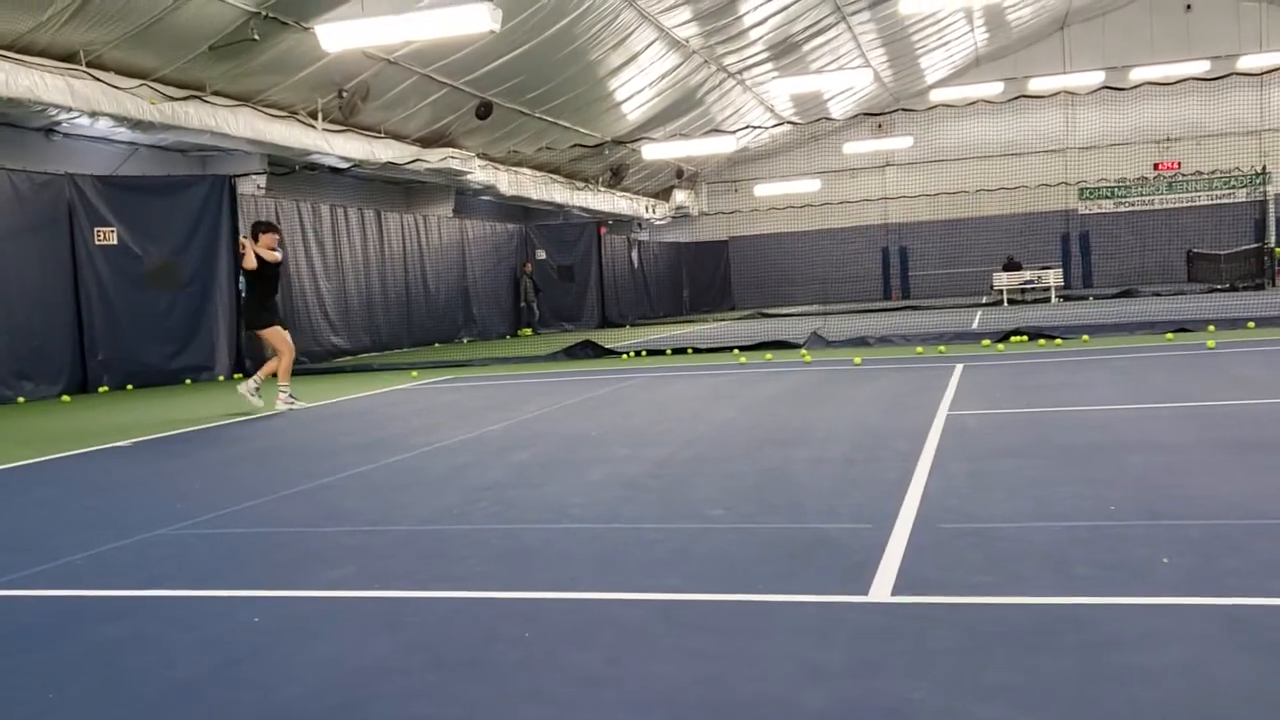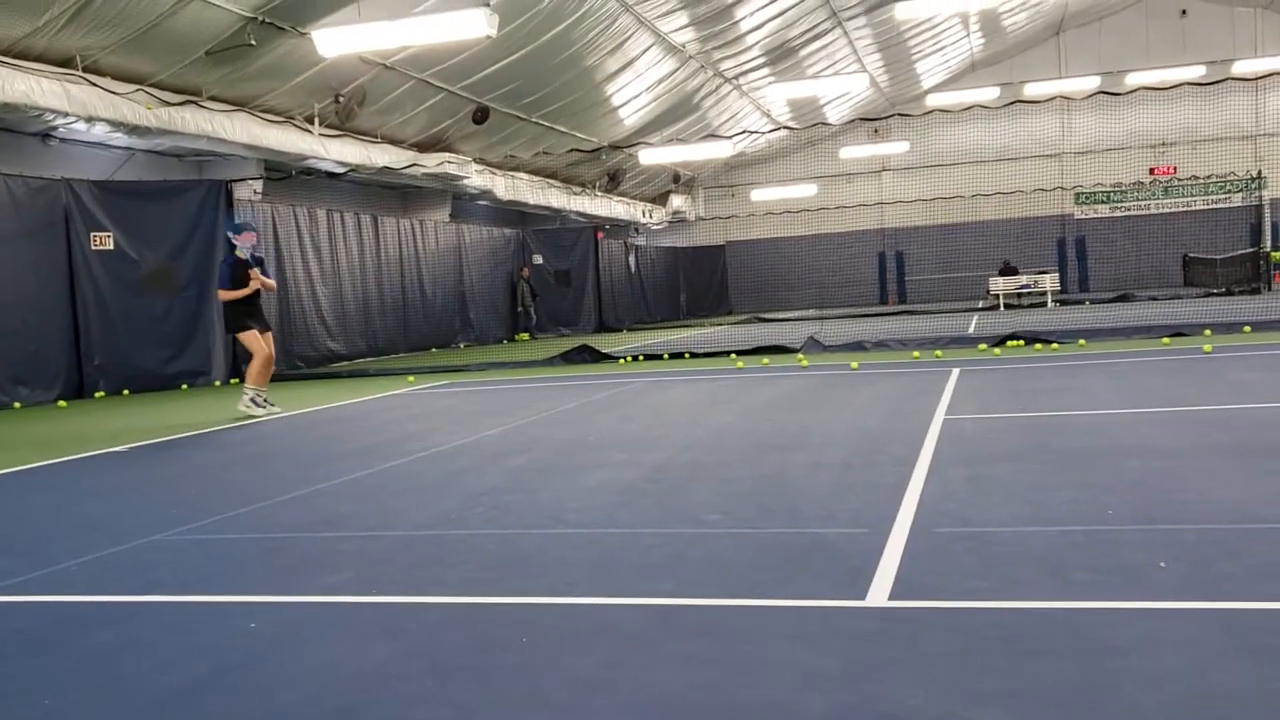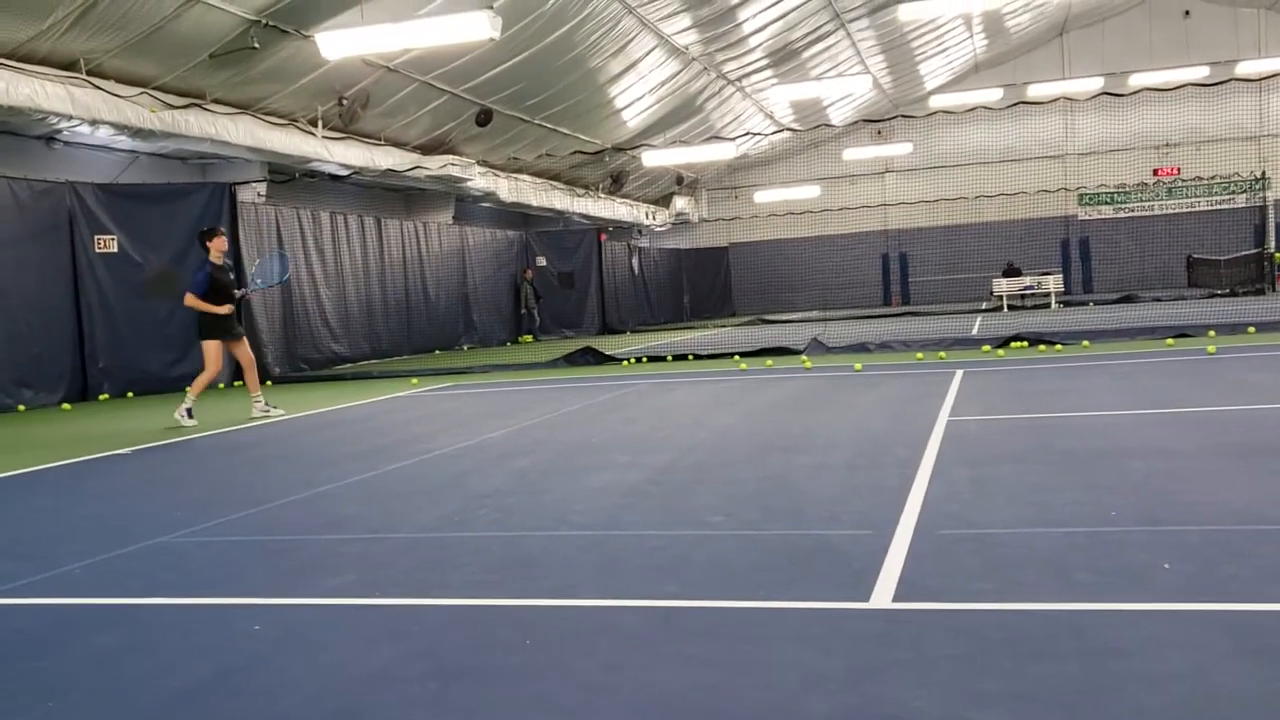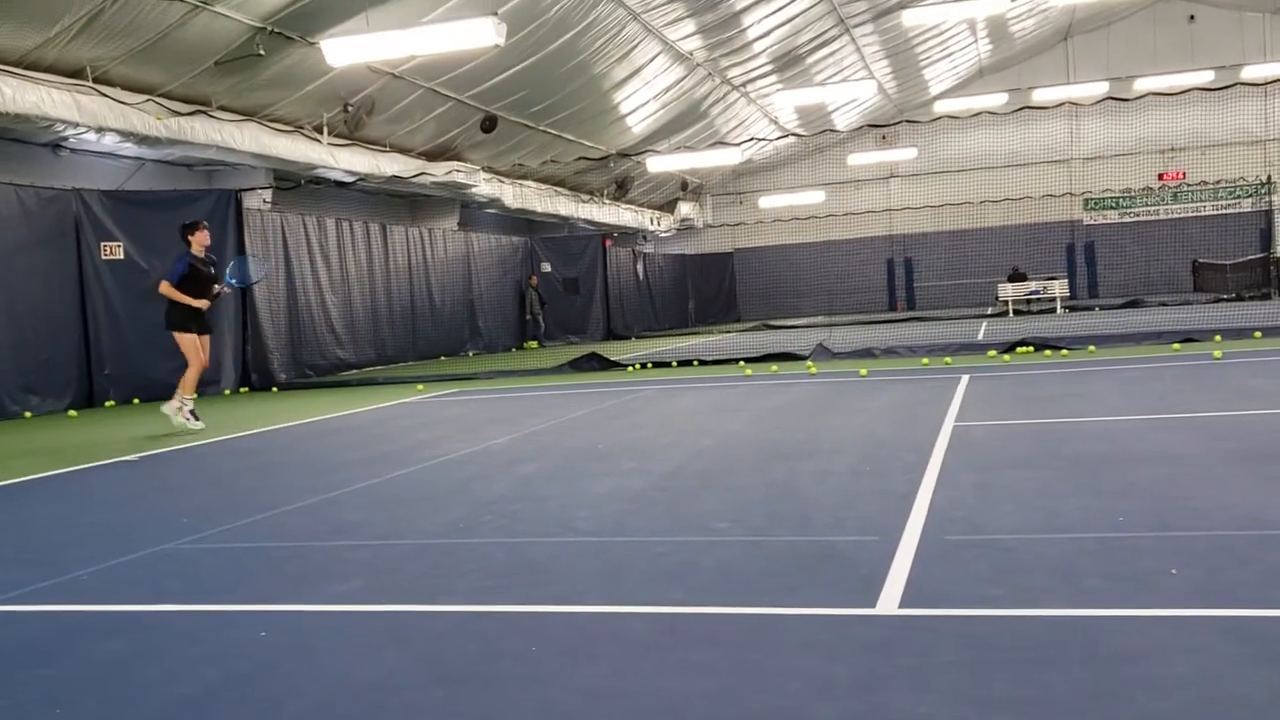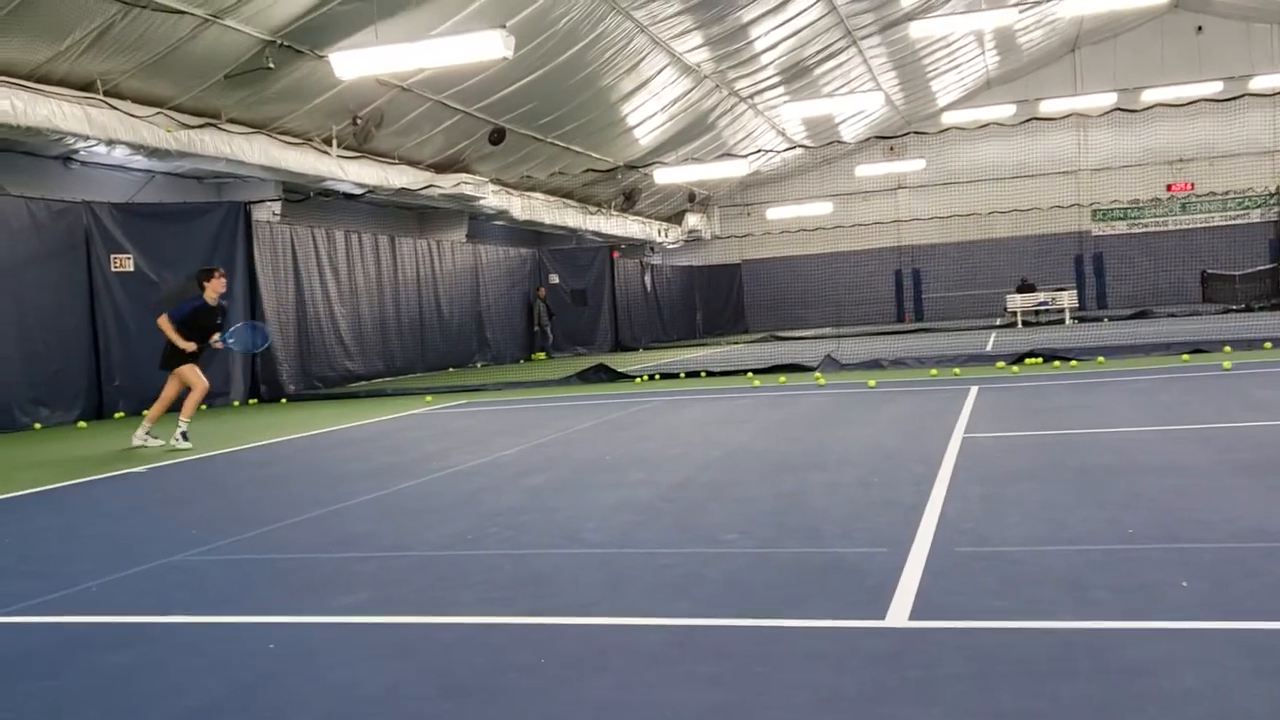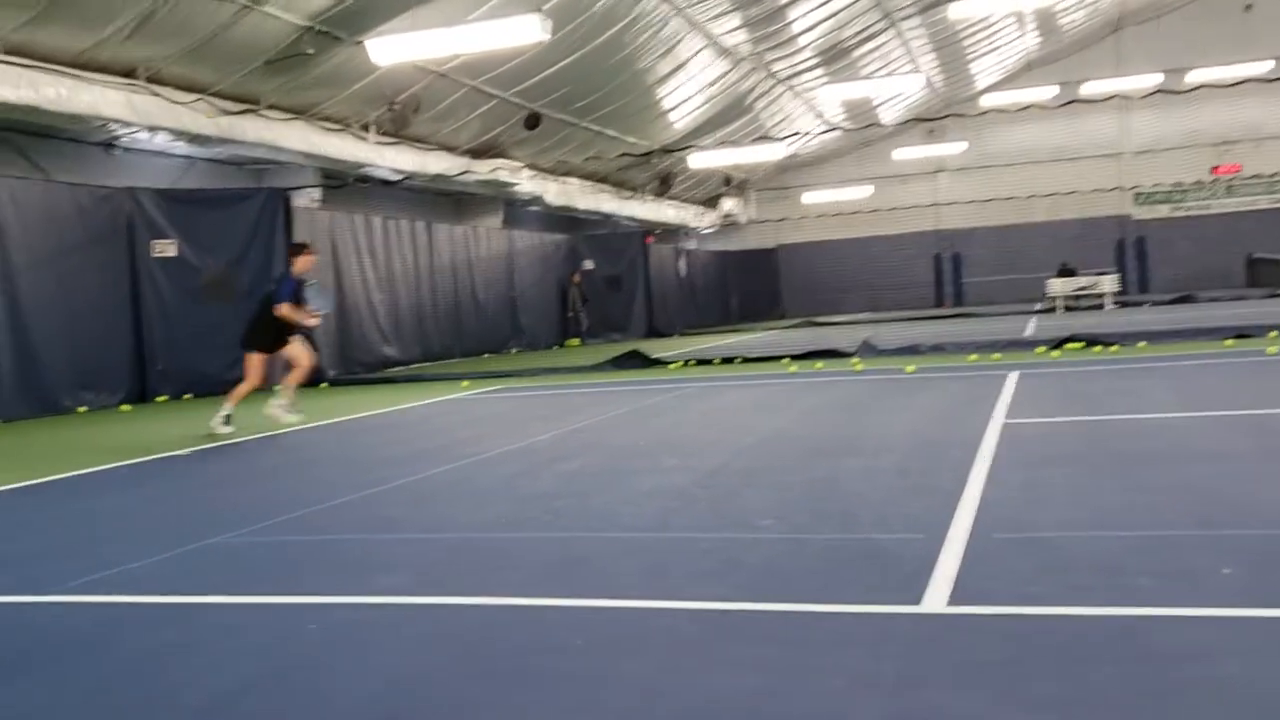
dt=0.3s
person 1, frame 1
left shoulder: (274, 253)
right shoulder: (247, 257)
left elbow: (274, 258)
right elbow: (250, 266)
left wrist: (253, 246)
right wrist: (248, 248)
left hip: (271, 310)
right hip: (257, 312)
left knee: (283, 355)
right knee: (288, 350)
left ankle: (251, 385)
right ankle: (283, 397)
person 1, frame 2
left shoulder: (257, 260)
right shoulder: (229, 264)
left elbow: (272, 287)
right elbow: (222, 296)
left wrist: (261, 279)
right wrist: (248, 289)
left hip: (256, 313)
right hip: (237, 316)
left knee: (269, 358)
right knee: (262, 354)
left ankle: (260, 399)
right ankle: (247, 399)
person 1, frame 3
left shoulder: (227, 266)
right shoulder: (206, 270)
right elbow: (189, 300)
left wrist: (238, 294)
right wrist: (217, 309)
left hip: (228, 323)
right hip: (211, 324)
left knee: (249, 362)
right knee: (214, 368)
left ankle: (259, 406)
right ankle: (184, 408)
person 1, frame 4
left shoulder: (211, 261)
right shoulder: (184, 261)
right elbow: (163, 288)
left wrist: (218, 290)
right wrist: (193, 302)
left hip: (199, 317)
right hip: (181, 316)
left knee: (204, 362)
right knee: (198, 362)
left ankle: (173, 405)
right ankle: (186, 409)
person 1, frame 5
left shoulder: (221, 309)
right shoulder: (193, 304)
left elbow: (216, 332)
right elbow: (162, 320)
left wrist: (216, 340)
right wrist: (181, 342)
left hip: (191, 354)
right hip: (177, 354)
left knee: (167, 398)
right knee: (202, 385)
left ankle: (141, 433)
right ankle: (180, 432)
person 1, frame 6
left shoulder: (297, 281)
right shoulder: (288, 281)
right elbow: (283, 310)
left wrist: (306, 315)
right wrist: (306, 321)
left hip: (282, 332)
right hip: (261, 331)
left knee: (307, 361)
right knee: (254, 381)
left ankle: (280, 403)
right ankle: (223, 415)
